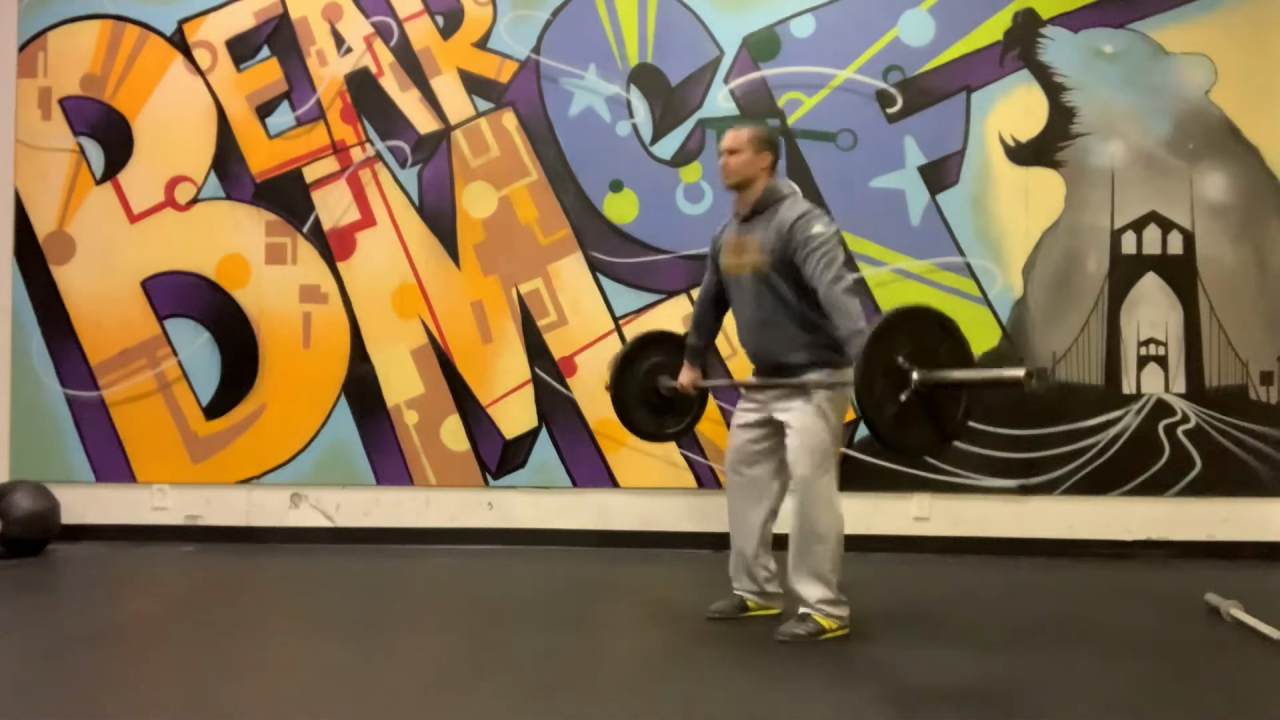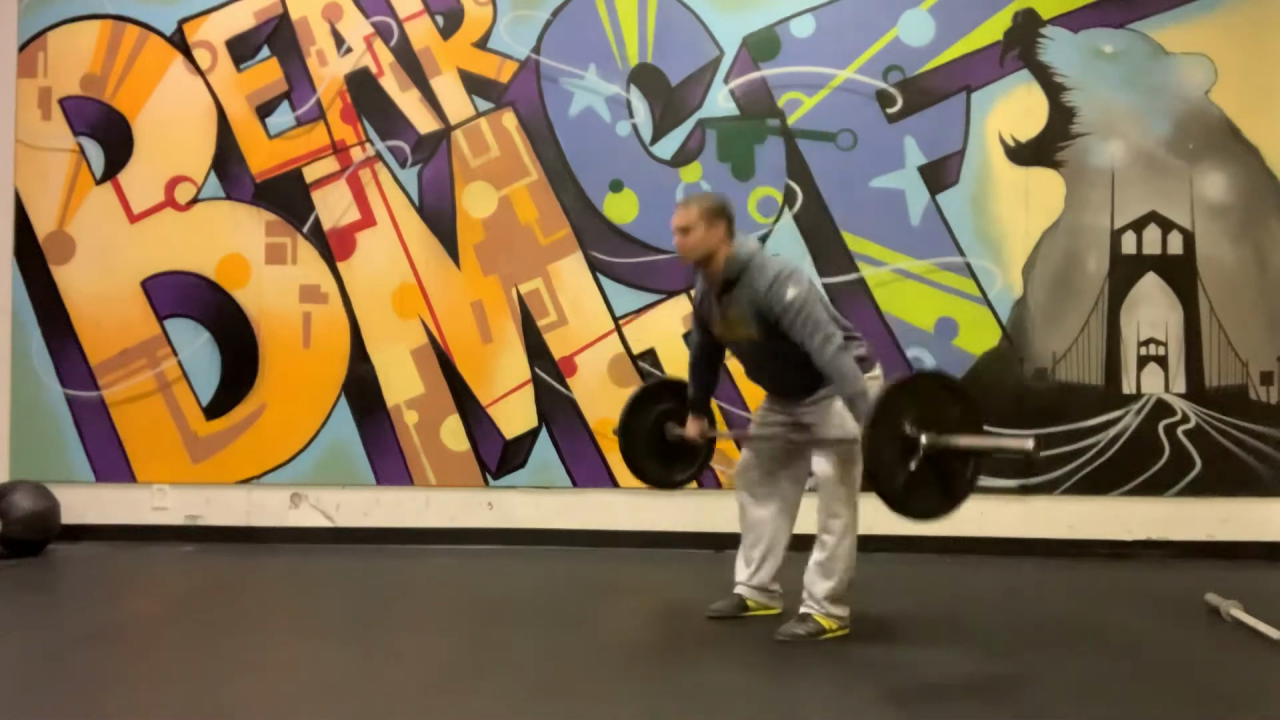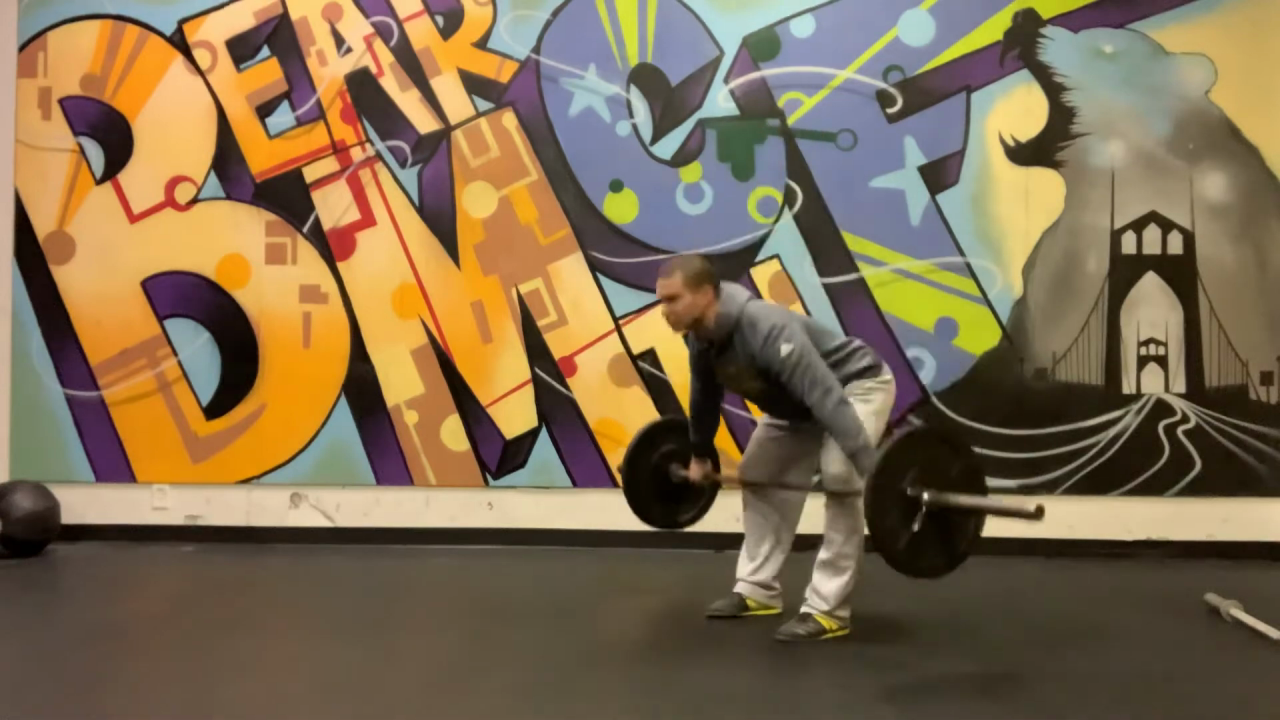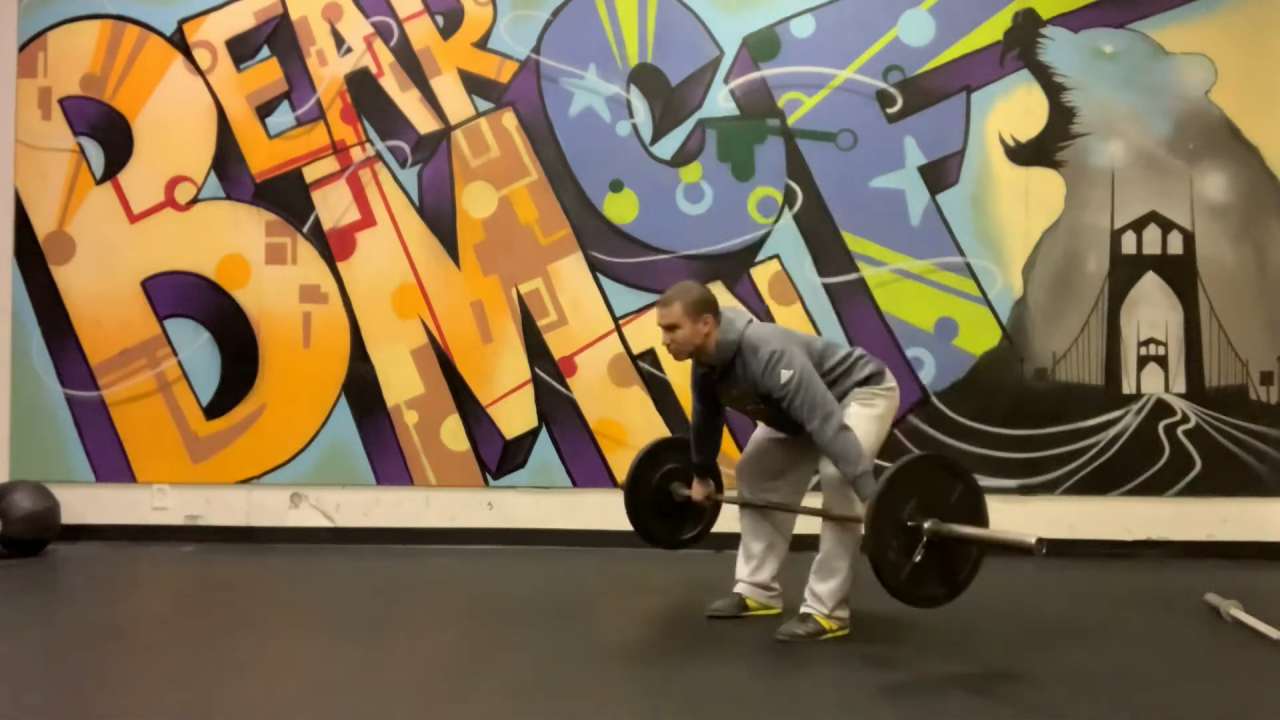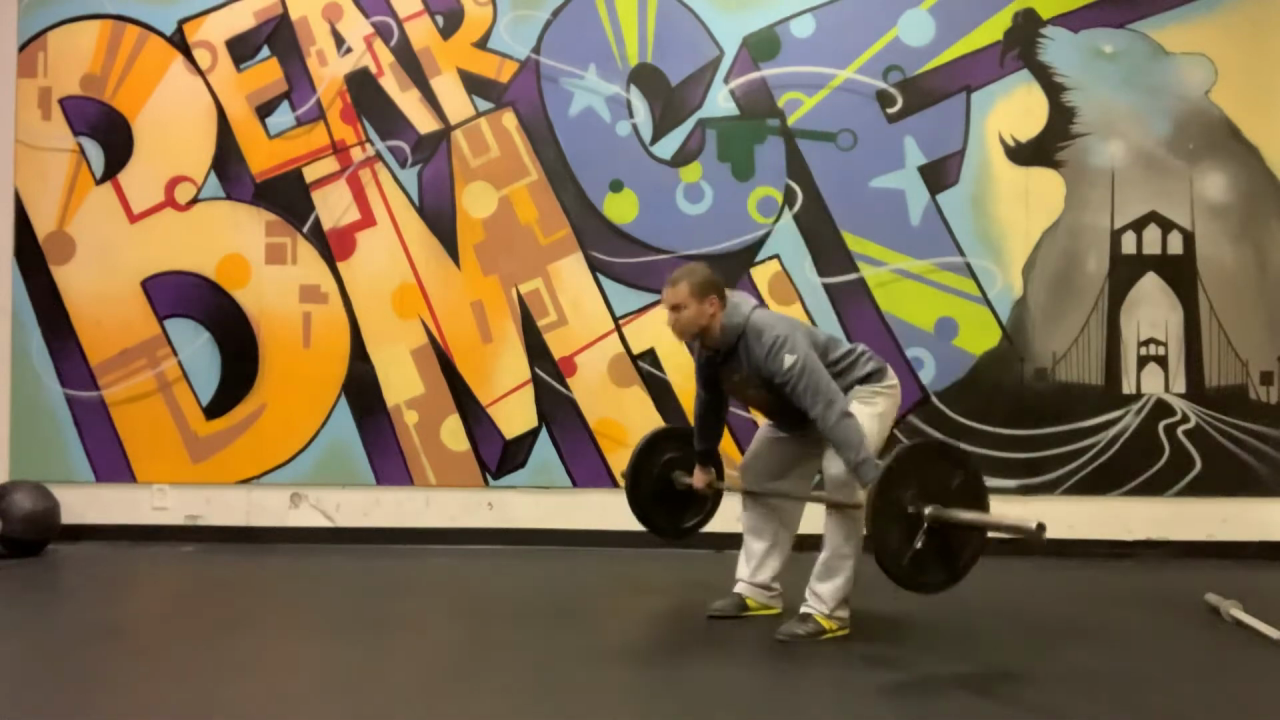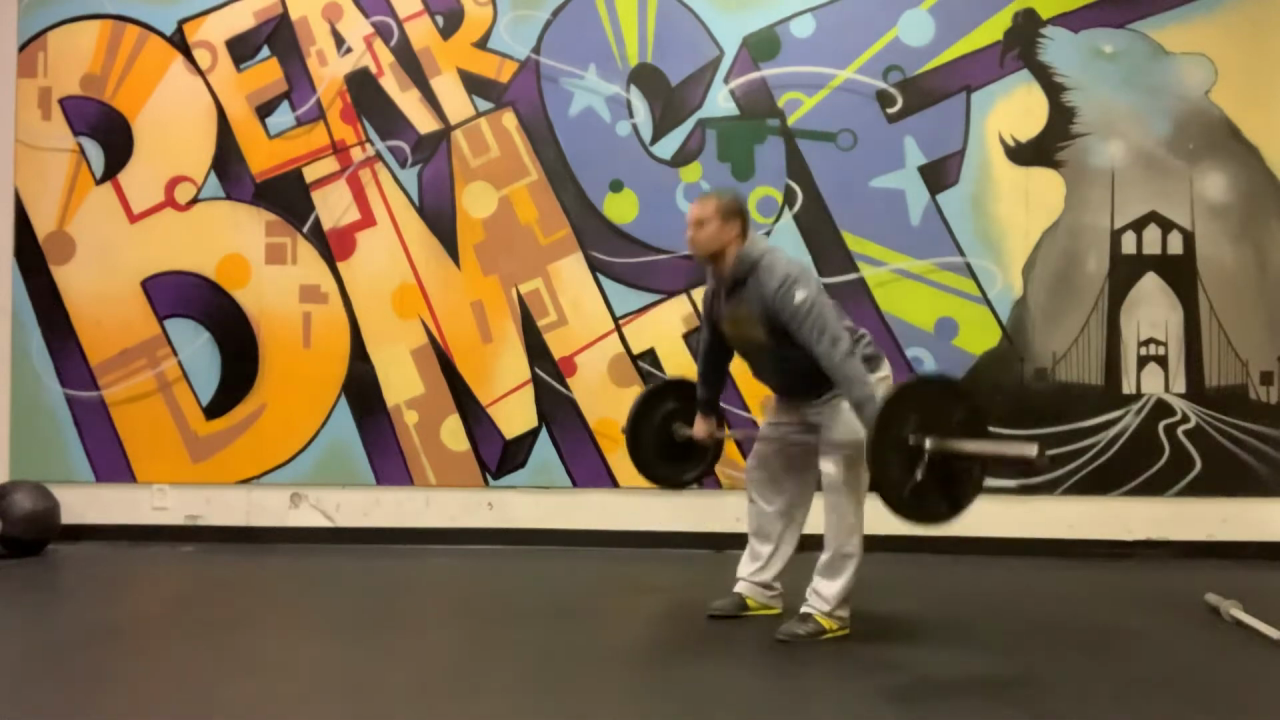
dt=0.2s
person 1, frame 1
left shoulder: (798, 219)
right shoulder: (727, 231)
left elbow: (836, 289)
right elbow: (710, 300)
left wrist: (864, 362)
right wrist: (692, 361)
left hip: (817, 380)
right hip: (765, 384)
left knee: (811, 484)
right knee: (744, 477)
left ankle: (825, 609)
right ankle: (755, 592)
person 1, frame 2
left shoulder: (773, 278)
right shoulder: (706, 293)
left elbow: (829, 346)
right elbow: (705, 354)
left wrist: (869, 418)
right wrist: (697, 412)
left hip: (841, 382)
right hip: (786, 396)
left knee: (833, 480)
right knee: (756, 476)
left ankle: (826, 608)
right ankle: (756, 590)
person 1, frame 3
left shoulder: (766, 330)
right shoulder: (703, 342)
left elbow: (829, 399)
right elbow: (705, 399)
left wrist: (871, 471)
right wrist: (700, 456)
left hip: (858, 386)
left knee: (840, 479)
right knee: (757, 475)
left ankle: (827, 609)
right ankle: (758, 589)
person 1, frame 4
left shoulder: (768, 355)
right shoulder: (705, 363)
left elbow: (828, 425)
right elbow: (706, 418)
left wrist: (872, 497)
right wrist: (701, 475)
left hip: (862, 392)
left knee: (838, 484)
right knee: (754, 476)
left ankle: (826, 610)
right ankle: (756, 589)
person 1, frame 5
left shoulder: (772, 341)
right shoulder: (708, 349)
left elbow: (833, 412)
right elbow: (710, 406)
left wrist: (873, 483)
right wrist: (703, 464)
left hip: (862, 391)
left knee: (839, 481)
right knee: (756, 478)
left ankle: (827, 610)
right ankle: (756, 590)
person 1, frame 6
left shoulder: (782, 281)
right shoulder: (718, 290)
left elbow: (837, 350)
right elbow: (714, 354)
left wrist: (878, 425)
right wrist: (705, 414)
left hip: (848, 387)
right hip: (796, 394)
left knee: (838, 481)
right knee: (766, 477)
left ankle: (828, 609)
right ankle: (757, 589)
